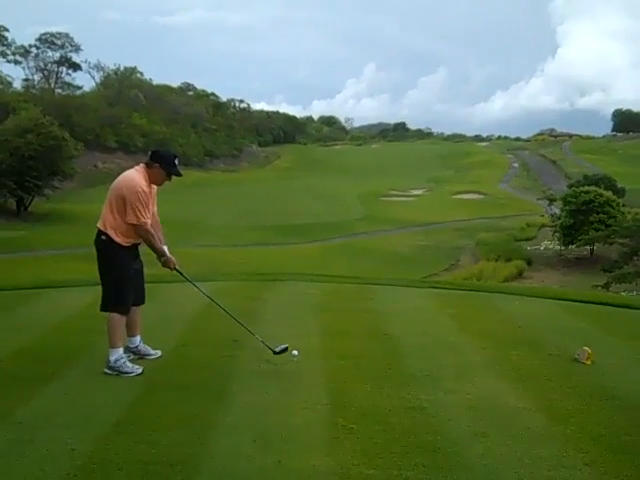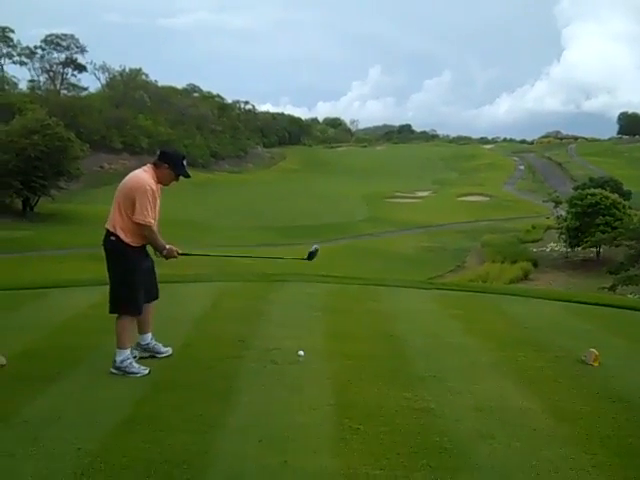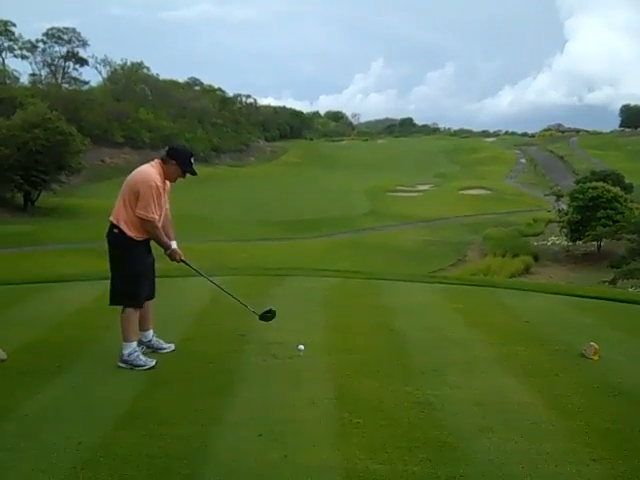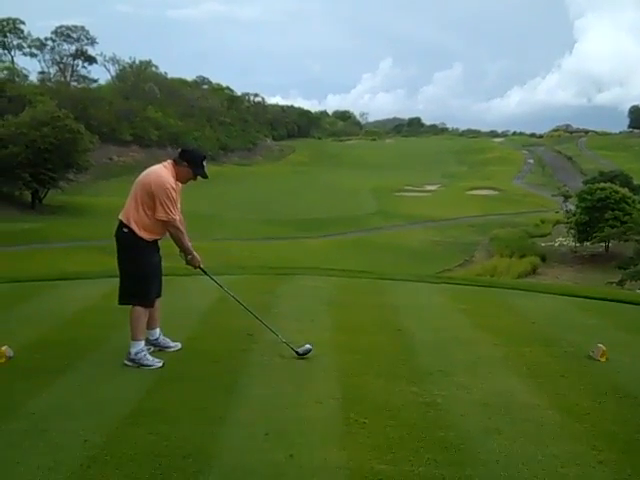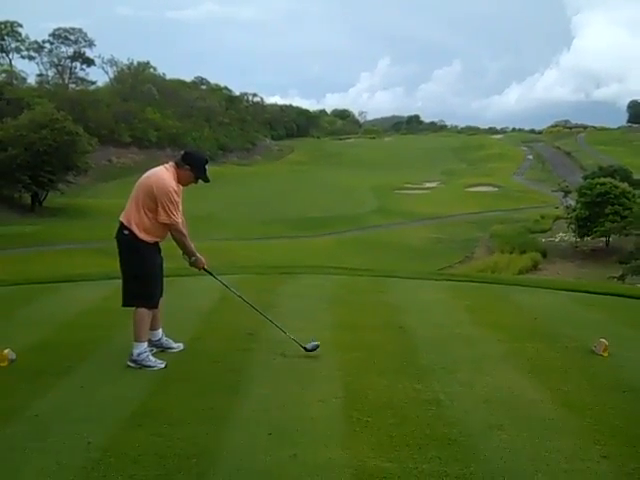
dt=1s
person 1, frame 1
left shoulder: (148, 182)
right shoulder: (136, 185)
left elbow: (153, 218)
right elbow: (143, 229)
left wrist: (164, 248)
right wrist: (162, 255)
left hip: (127, 244)
right hip: (113, 245)
left knee: (135, 298)
right knee: (119, 303)
left ankle: (134, 345)
right ankle: (115, 359)
person 1, frame 2
left shoulder: (151, 180)
right shoulder: (145, 184)
left elbow: (150, 222)
right elbow: (145, 226)
left wrist: (160, 246)
right wrist: (163, 248)
left hip: (134, 244)
right hip: (123, 246)
left knee: (146, 295)
right knee: (129, 303)
left ankle: (145, 343)
right ankle: (122, 359)
person 1, frame 3
left shoulder: (161, 177)
right shoulder: (151, 180)
left elbow: (164, 214)
right elbow: (150, 223)
left wrist: (173, 242)
right wrist: (168, 248)
left hip: (137, 238)
right hip: (126, 239)
left knee: (146, 292)
right knee: (133, 297)
left ankle: (147, 338)
right ankle: (128, 353)
person 1, frame 4
left shoulder: (170, 176)
right shoulder: (164, 182)
left elbow: (177, 216)
right elbow: (172, 225)
left wrist: (188, 246)
right wrist: (189, 253)
left hip: (145, 237)
right hip: (134, 238)
left knee: (153, 291)
right knee: (142, 295)
left ankle: (153, 337)
right ankle: (136, 351)
person 1, frame 5
left shoulder: (170, 176)
right shoulder: (166, 184)
left elbow: (178, 218)
right elbow: (175, 228)
left wrist: (190, 250)
right wrist: (193, 255)
left hip: (145, 238)
right hip: (135, 240)
left knee: (155, 292)
right knee: (145, 297)
left ankle: (156, 338)
right ankle: (139, 353)
